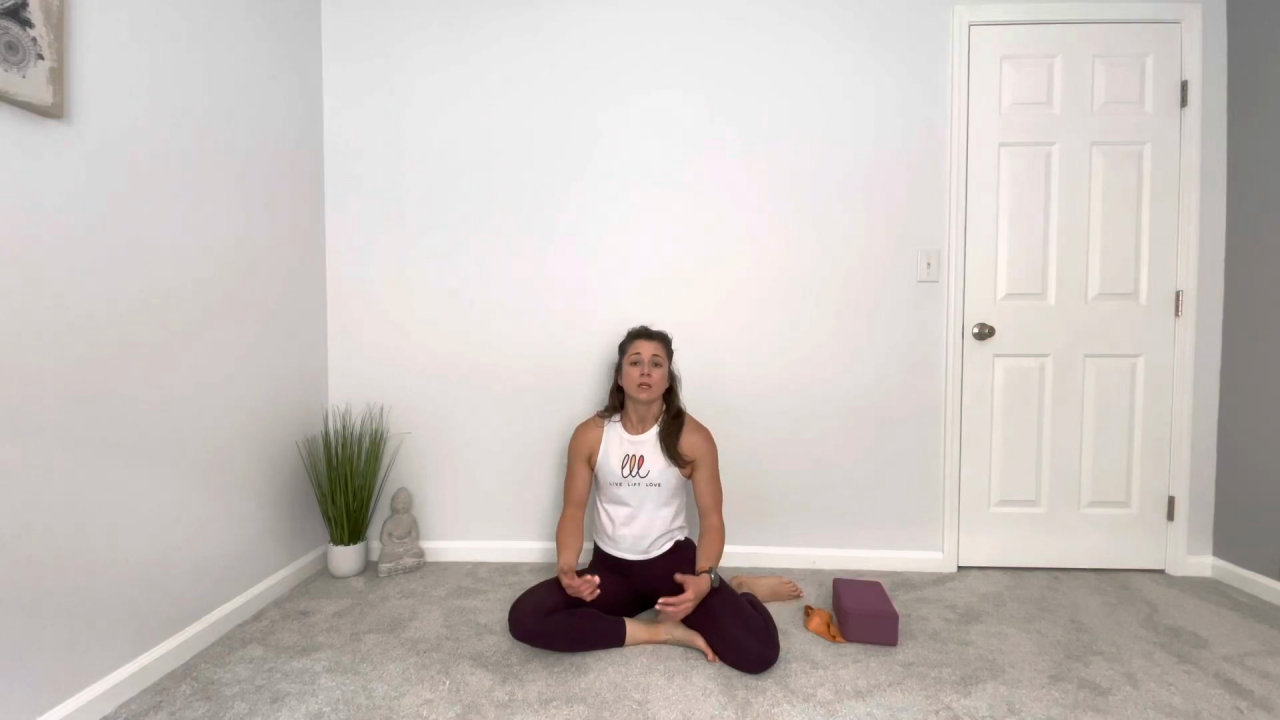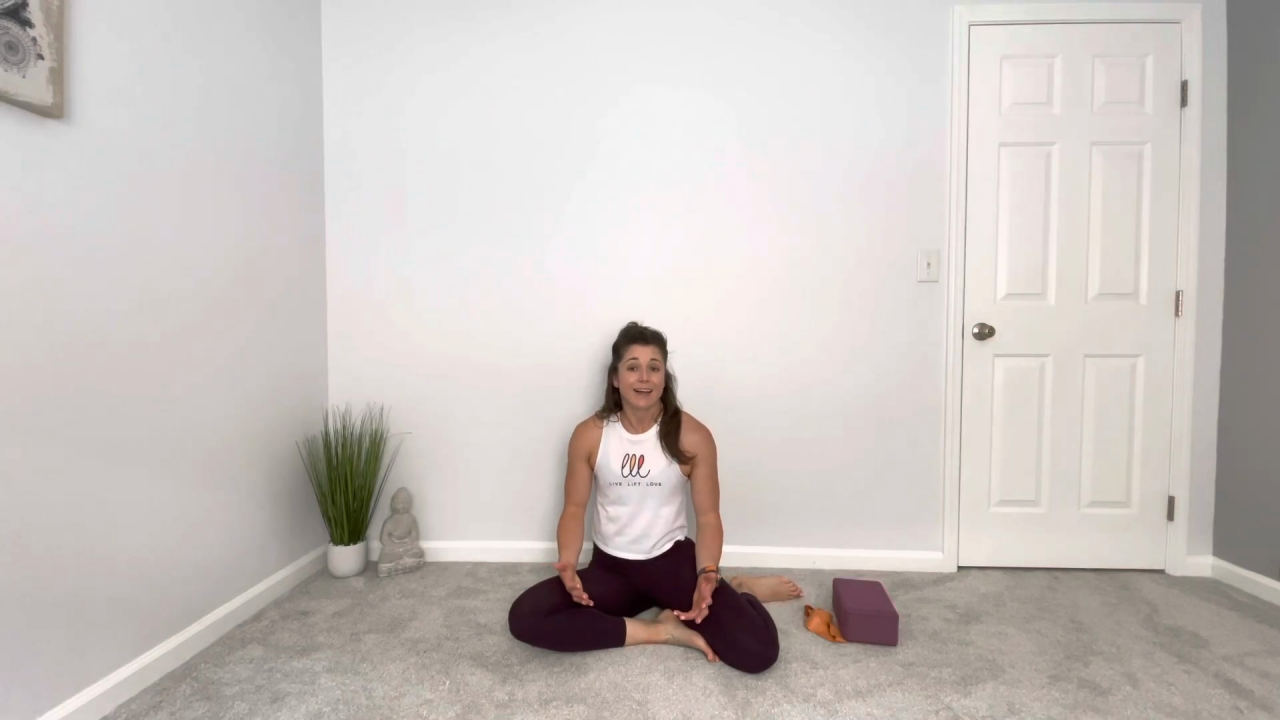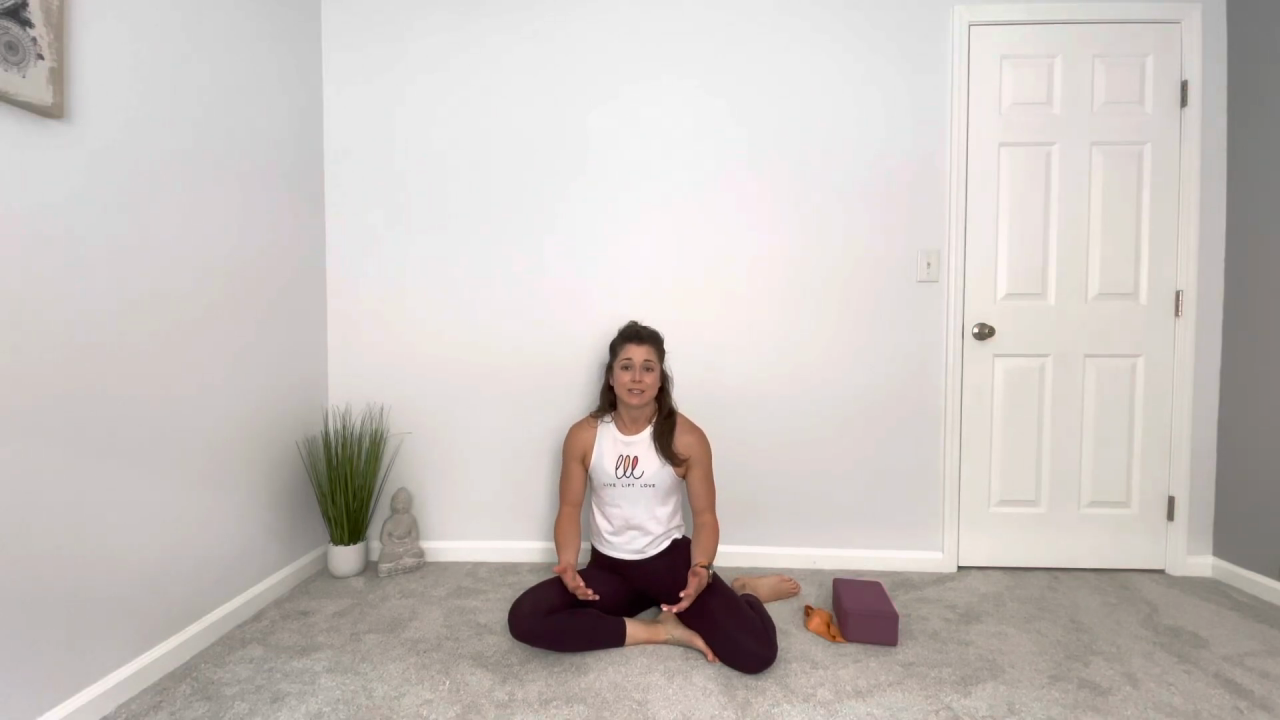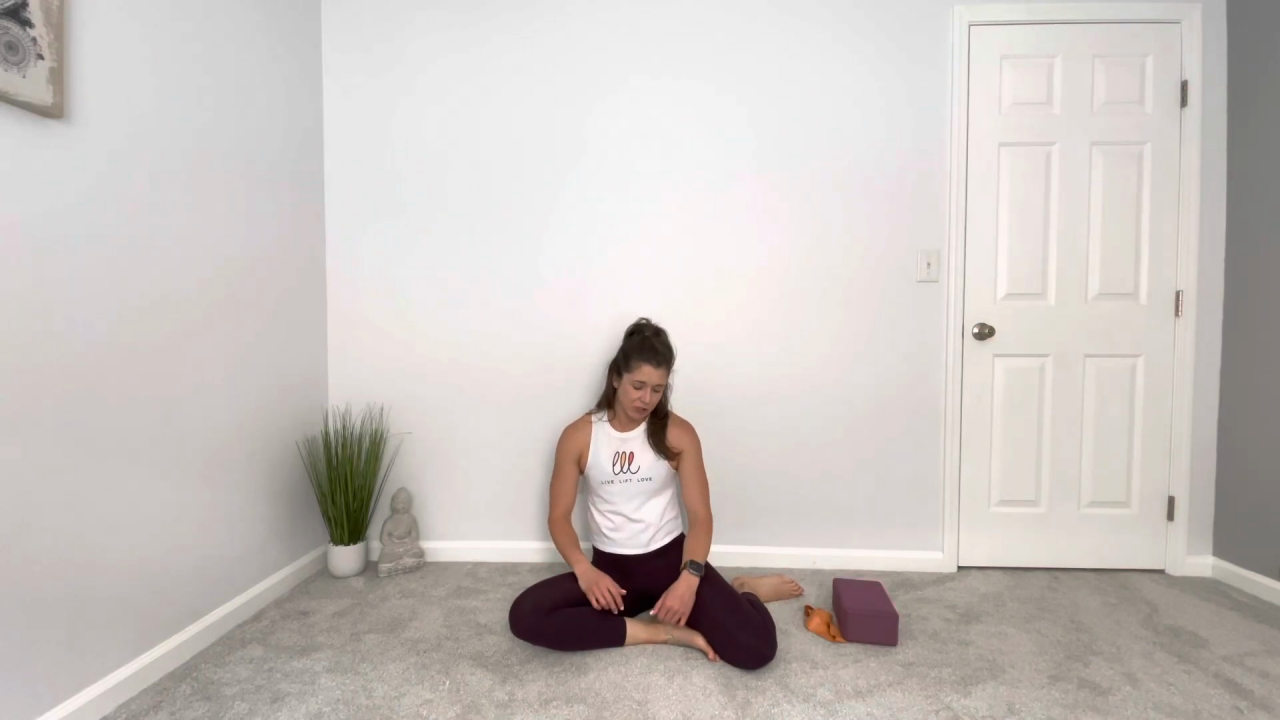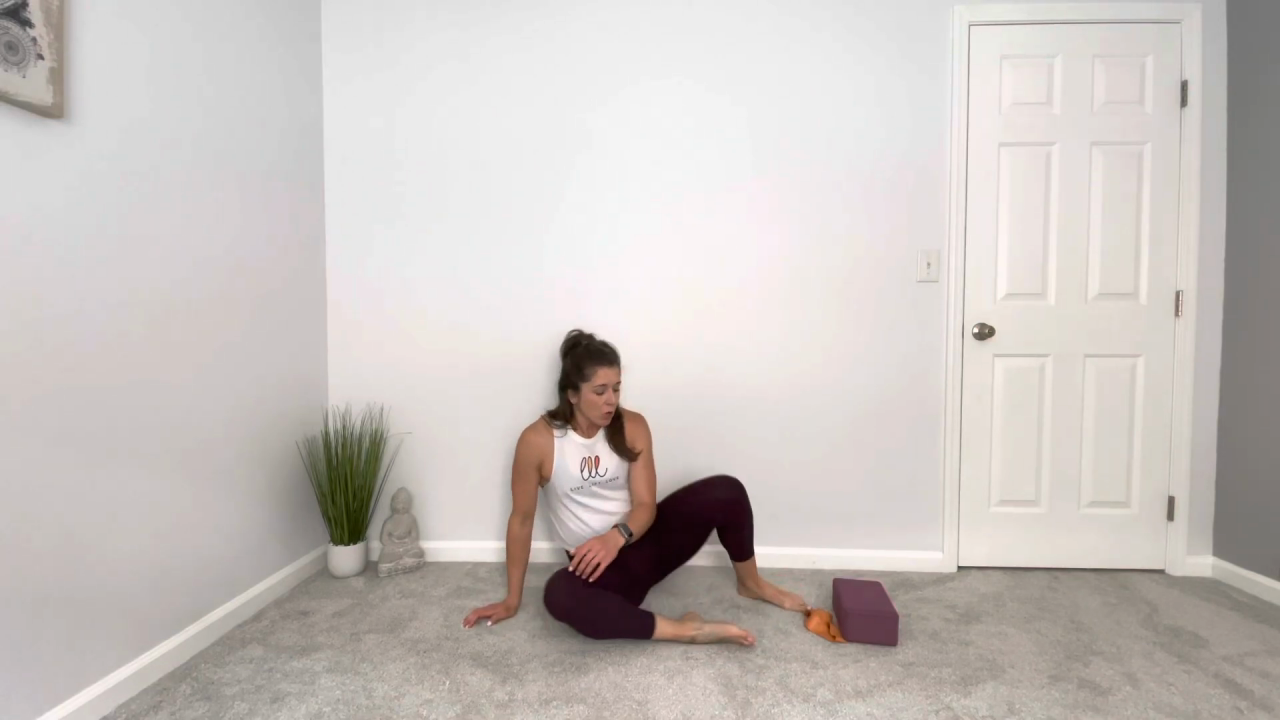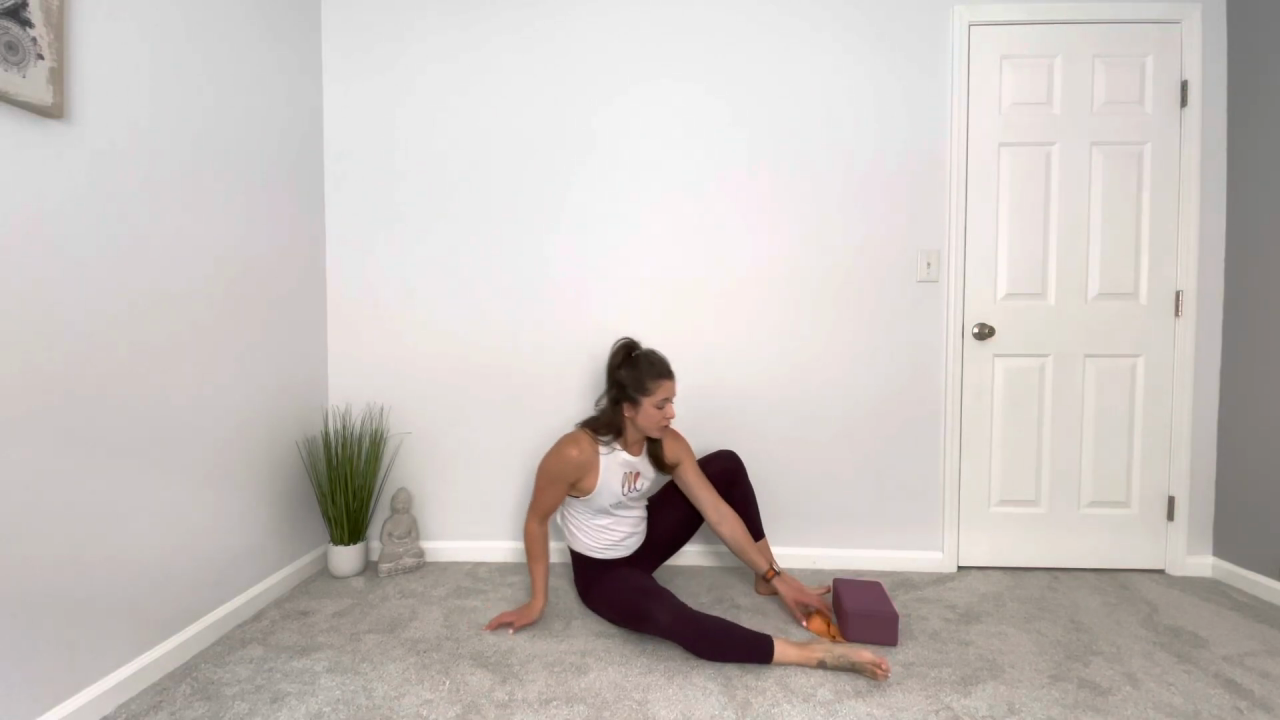
dt=0.7s
person 1, frame 1
left shoulder: (693, 438)
right shoulder: (590, 434)
left elbow: (711, 518)
right elbow: (573, 511)
left wrist: (706, 578)
right wrist: (566, 567)
left hip: (673, 561)
right hip: (611, 567)
left knee: (759, 651)
right knee: (525, 619)
left ankle: (736, 590)
right ankle: (662, 631)
person 1, frame 2
left shoulder: (693, 436)
right shoulder: (589, 434)
left elbow: (708, 516)
right elbow: (574, 509)
left wrist: (708, 576)
right wrist: (567, 564)
left hip: (672, 561)
right hip: (610, 567)
left knee: (758, 651)
right knee: (525, 617)
left ankle: (737, 591)
right ankle: (662, 631)
person 1, frame 3
left shoulder: (687, 438)
right shoulder: (583, 435)
left elbow: (704, 515)
right elbow: (569, 509)
left wrist: (702, 570)
right wrist: (567, 564)
left hip: (670, 559)
right hip: (609, 568)
left knee: (757, 652)
right knee: (525, 618)
left ankle: (742, 591)
right ankle: (664, 631)
person 1, frame 4
left shoulder: (678, 433)
right shoulder: (579, 436)
left elbow: (700, 514)
right elbow: (559, 515)
left wrist: (689, 578)
right wrist: (582, 568)
left hip: (669, 558)
right hip: (610, 567)
left knee: (756, 648)
right knee: (525, 617)
left ankle: (741, 591)
right ankle: (661, 632)
person 1, frame 5
left shoulder: (632, 427)
right shoulder: (538, 441)
left elbow: (646, 505)
right elbow: (521, 520)
left wrist: (616, 538)
right wrist: (513, 599)
left hip: (641, 541)
right hip: (598, 561)
left knee: (725, 491)
right knee: (560, 595)
left ankle: (751, 583)
right ankle: (688, 631)
person 1, frame 6
left shoulder: (667, 444)
right shoulder: (576, 453)
left elbow: (719, 514)
right elbow: (536, 520)
left wrist: (777, 577)
right wrist: (537, 601)
left hip: (644, 541)
right hip: (601, 574)
left knee: (726, 465)
right knee: (669, 615)
left ankle: (767, 584)
right ankle: (806, 654)
